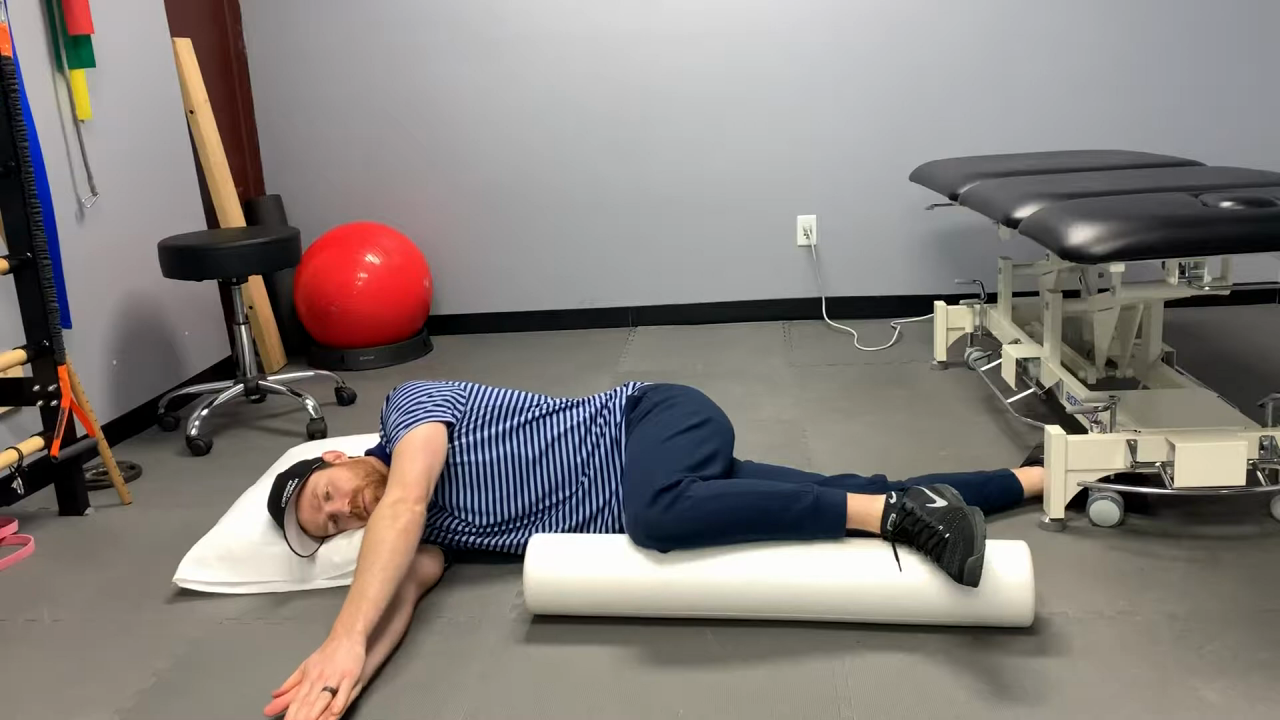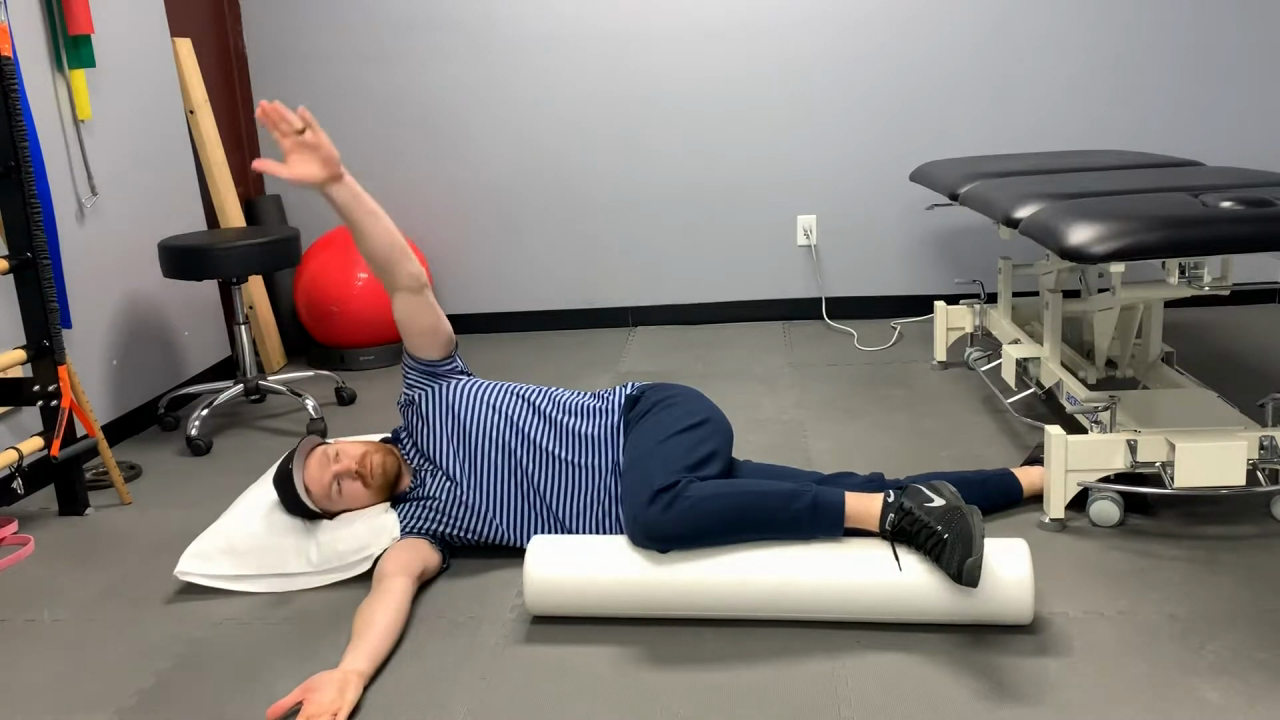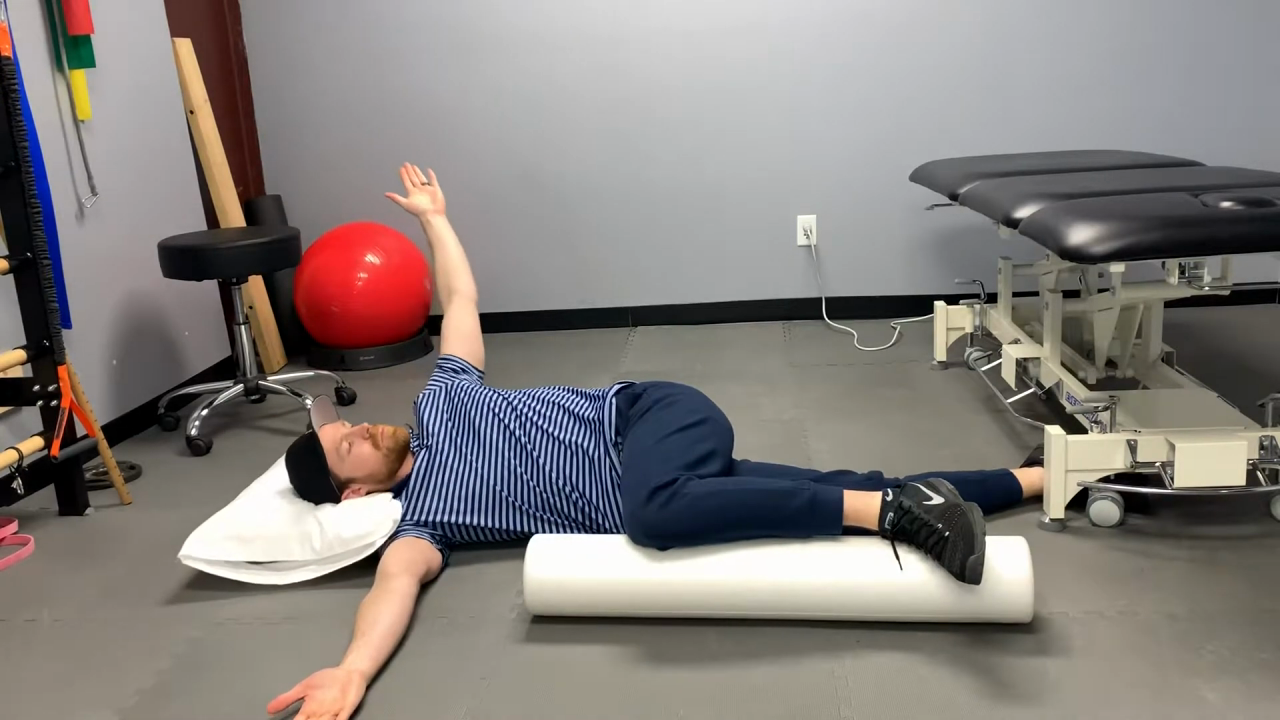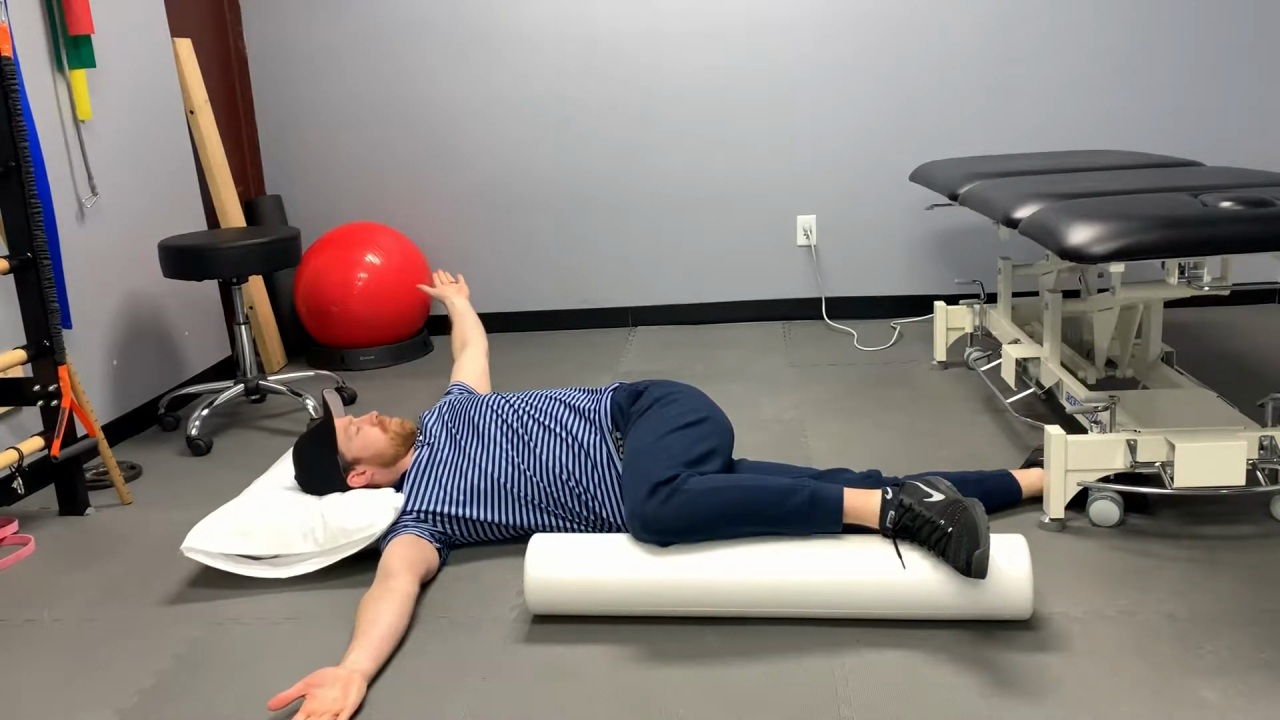
dt=1s
person 1, frame 1
left shoulder: (409, 404)
right shoulder: (432, 531)
left elbow: (403, 502)
right elbow: (406, 587)
left wrist: (343, 639)
left hip: (656, 419)
right hip: (659, 501)
left knee: (657, 512)
right knee: (847, 503)
left ankle: (898, 509)
right ankle: (1040, 474)
person 1, frame 2
left shoulder: (428, 399)
right shoulder: (422, 518)
left elbow: (408, 283)
right elbow: (394, 583)
left wrist: (335, 182)
left hip: (657, 419)
right hip: (658, 504)
left knee: (660, 513)
right knee: (850, 499)
left ankle: (899, 513)
right ankle: (1039, 476)
person 1, frame 3
left shoulder: (439, 400)
right shoulder: (419, 517)
left elbow: (460, 302)
right elbow: (396, 581)
left wrist: (432, 217)
left hip: (652, 413)
right hip: (644, 497)
left knee: (656, 508)
right knee: (840, 494)
left ankle: (896, 509)
right ankle: (1040, 479)
person 1, frame 4
left shoulder: (446, 415)
right shoulder: (418, 515)
left elbow: (474, 345)
right elbow: (397, 581)
left hip: (651, 412)
right hip: (643, 493)
left knee: (658, 504)
left ankle: (896, 505)
